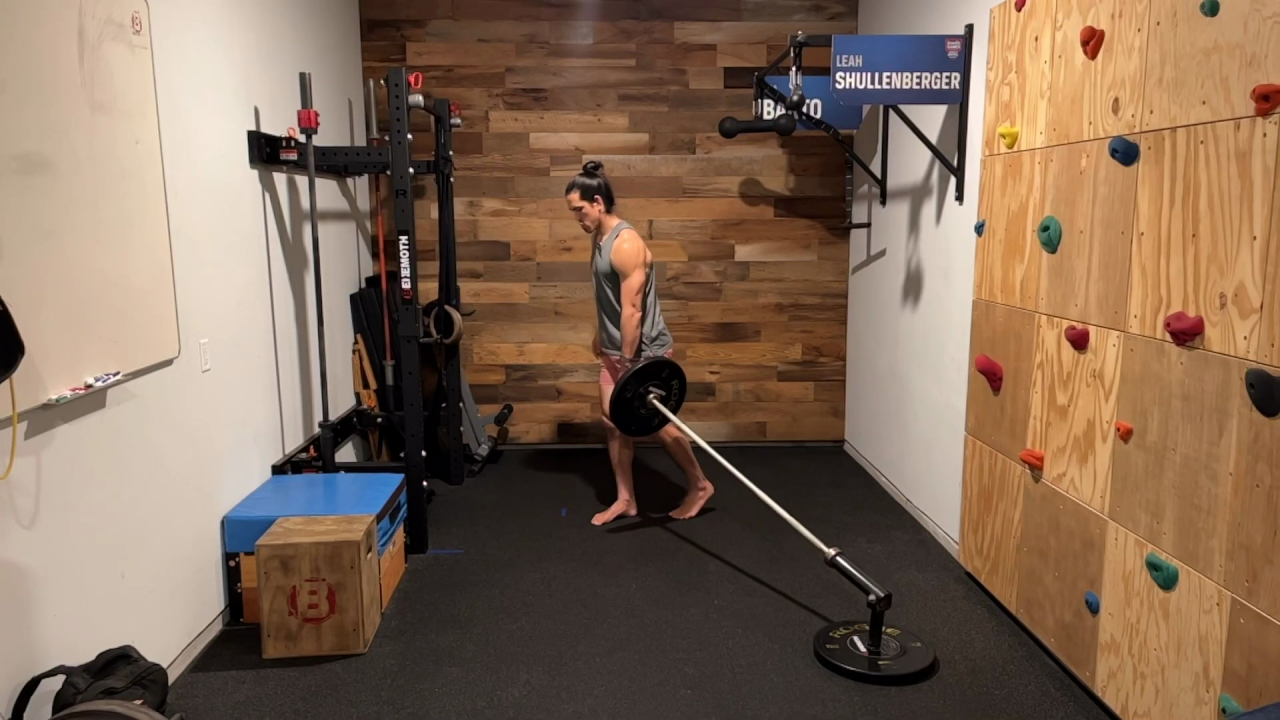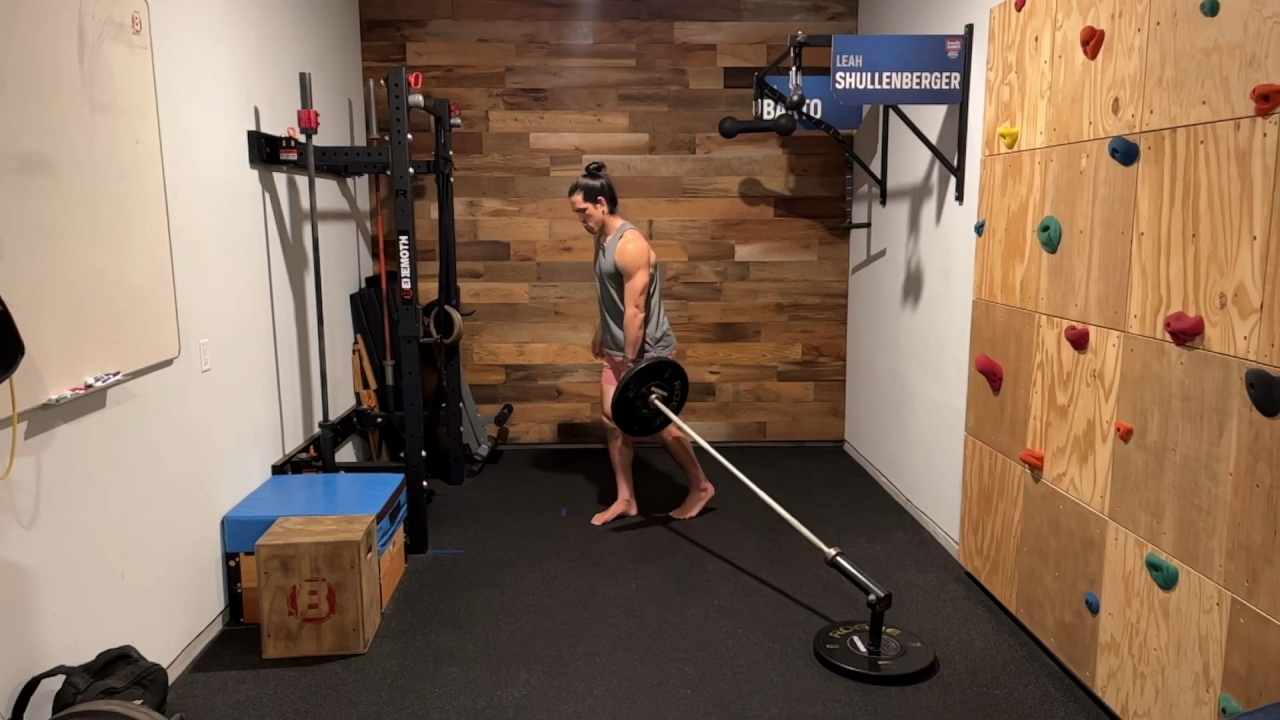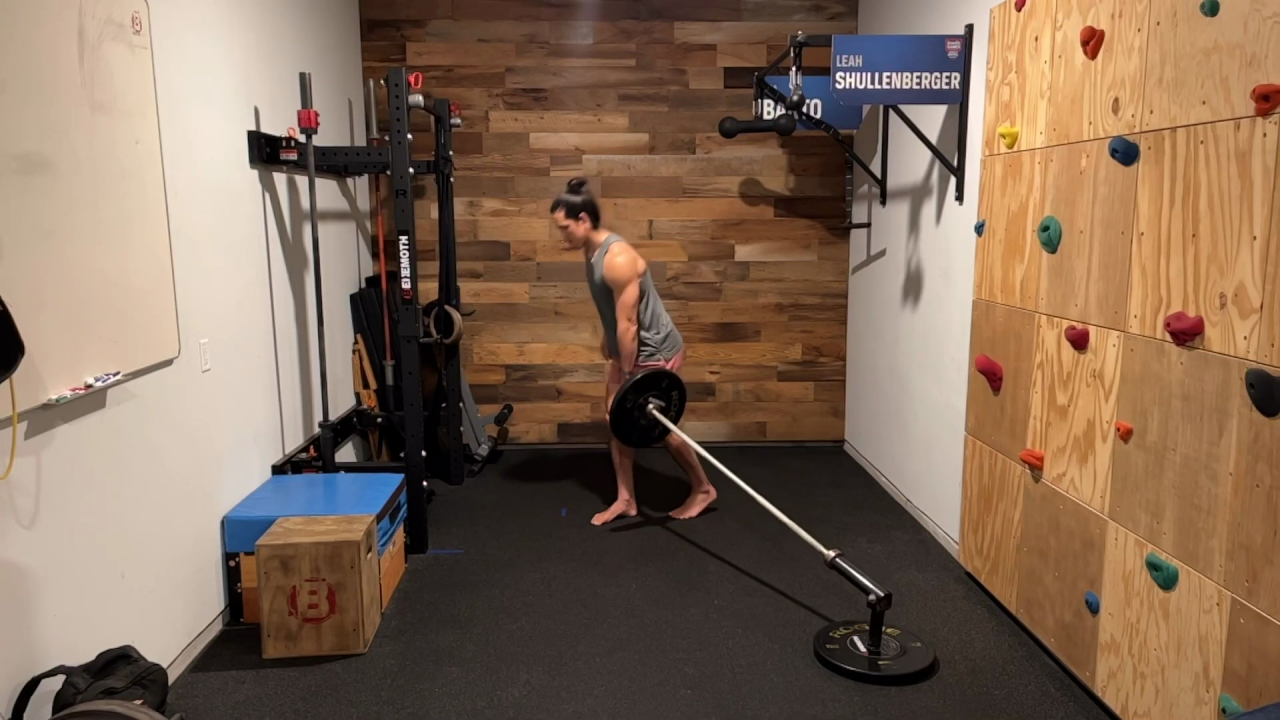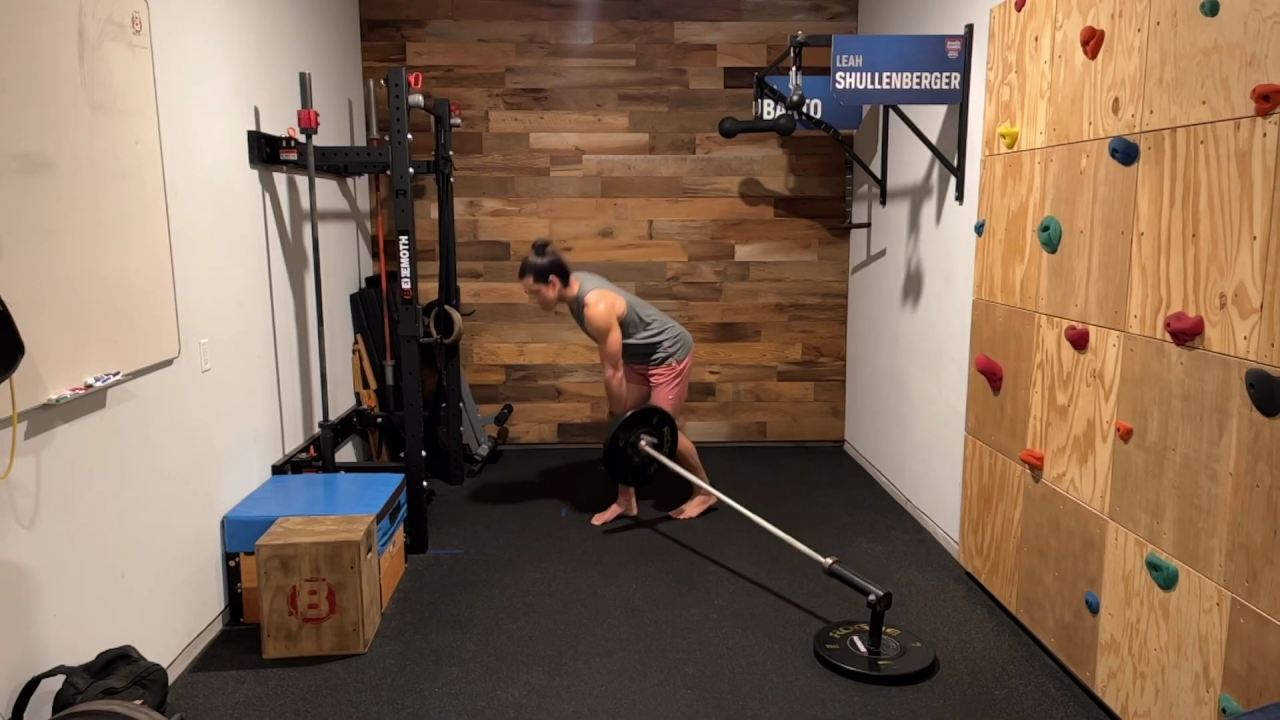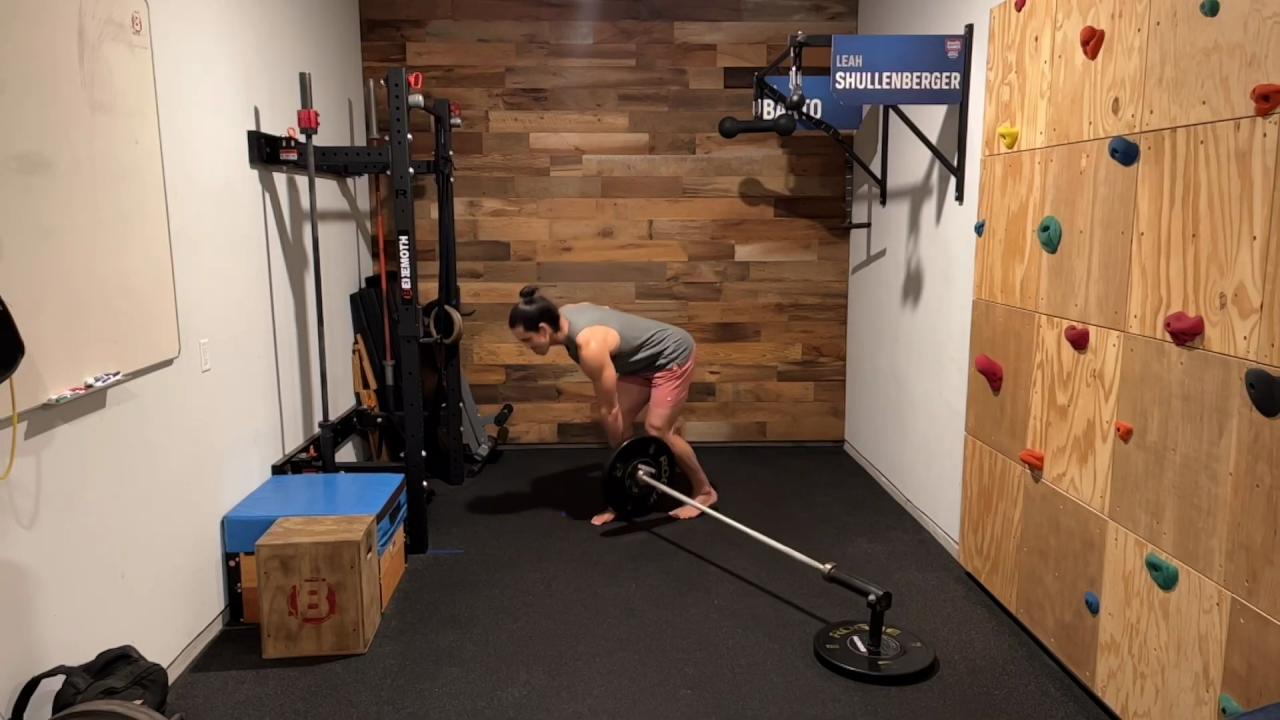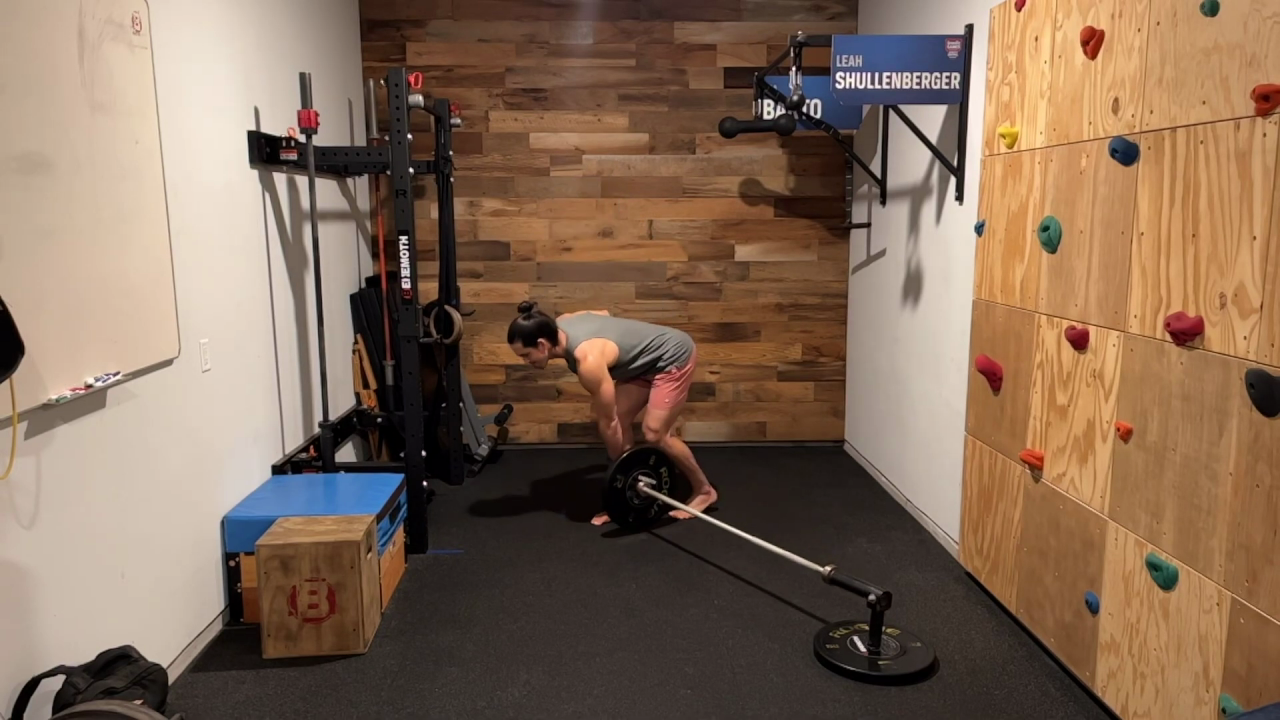
dt=0.4s
person 1, frame 1
left shoulder: (626, 244)
right shoulder: (599, 238)
left elbow: (632, 310)
left wrist: (630, 363)
right wrist: (600, 335)
left hip: (643, 351)
right hip: (614, 350)
left knee: (657, 424)
right knee: (613, 423)
left ankle: (700, 485)
right ankle: (625, 499)
person 1, frame 2
left shoulder: (630, 245)
right shoulder: (602, 239)
left elbow: (636, 311)
left wrist: (633, 365)
right wrist: (600, 333)
left hip: (647, 352)
right hip: (617, 350)
left knee: (659, 425)
right knee: (613, 423)
left ankle: (701, 486)
right ankle: (625, 499)
person 1, frame 3
left shoulder: (617, 259)
right shoulder: (593, 251)
left elbow: (628, 323)
left wrist: (628, 377)
right wrist: (607, 340)
left hip: (657, 350)
right hip: (629, 350)
left ankle: (704, 489)
right ankle: (626, 499)
person 1, frame 4
left shoulder: (596, 308)
right shoulder: (576, 284)
left elbow: (613, 372)
left wrist: (620, 418)
left hip: (669, 352)
right hip: (640, 354)
left ankle: (705, 492)
right ankle: (626, 500)
person 1, frame 5
left shoulder: (590, 346)
right shoulder: (564, 314)
left elbow: (608, 408)
left hip: (672, 356)
right hip: (645, 357)
left knee: (657, 430)
right knee: (621, 421)
left ankle: (704, 491)
person 1, frame 6
left shoulder: (588, 360)
right shoulder: (561, 324)
left elbow: (607, 423)
right elbow: (603, 313)
left hip: (673, 357)
right hip: (646, 357)
left knee: (654, 433)
right knee: (621, 420)
left ankle: (704, 491)
